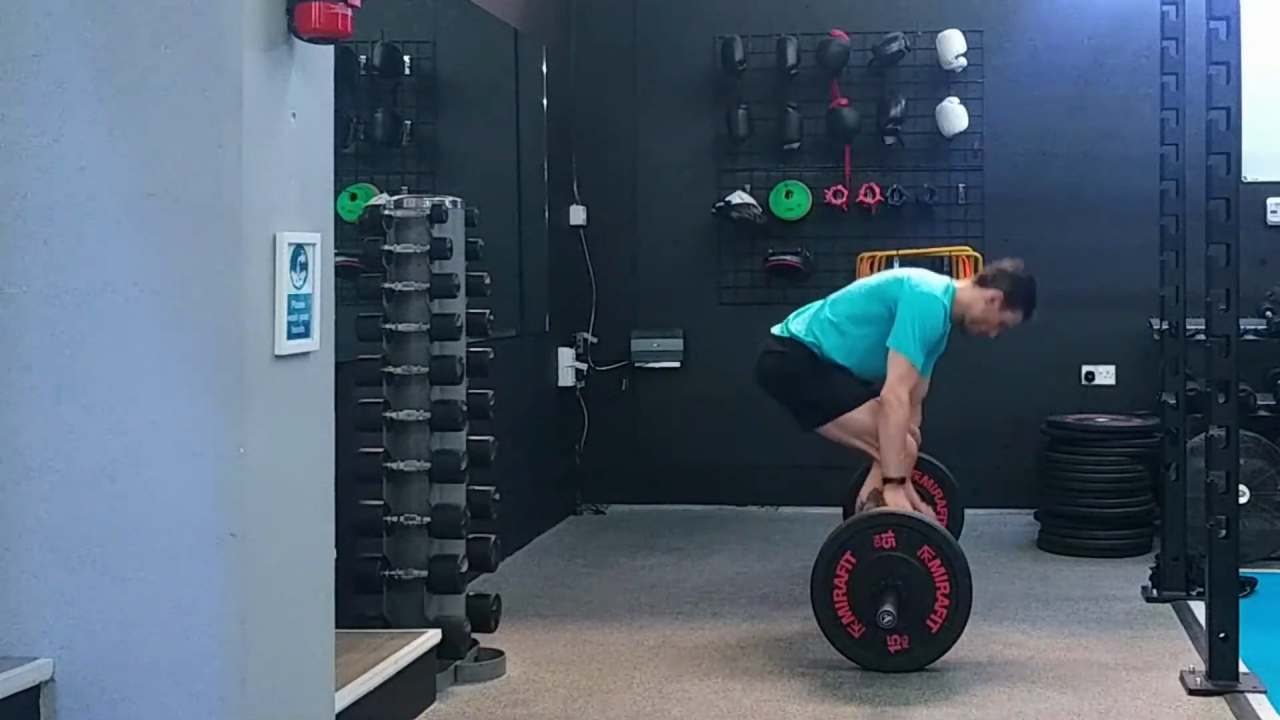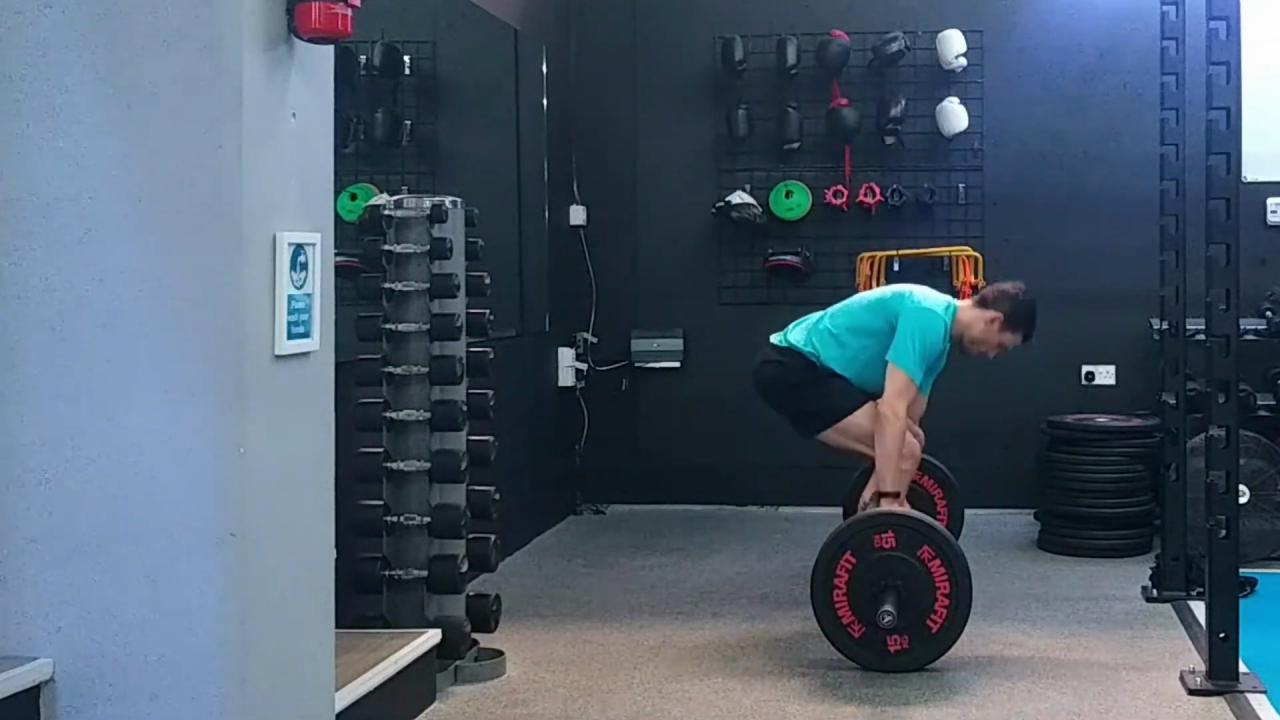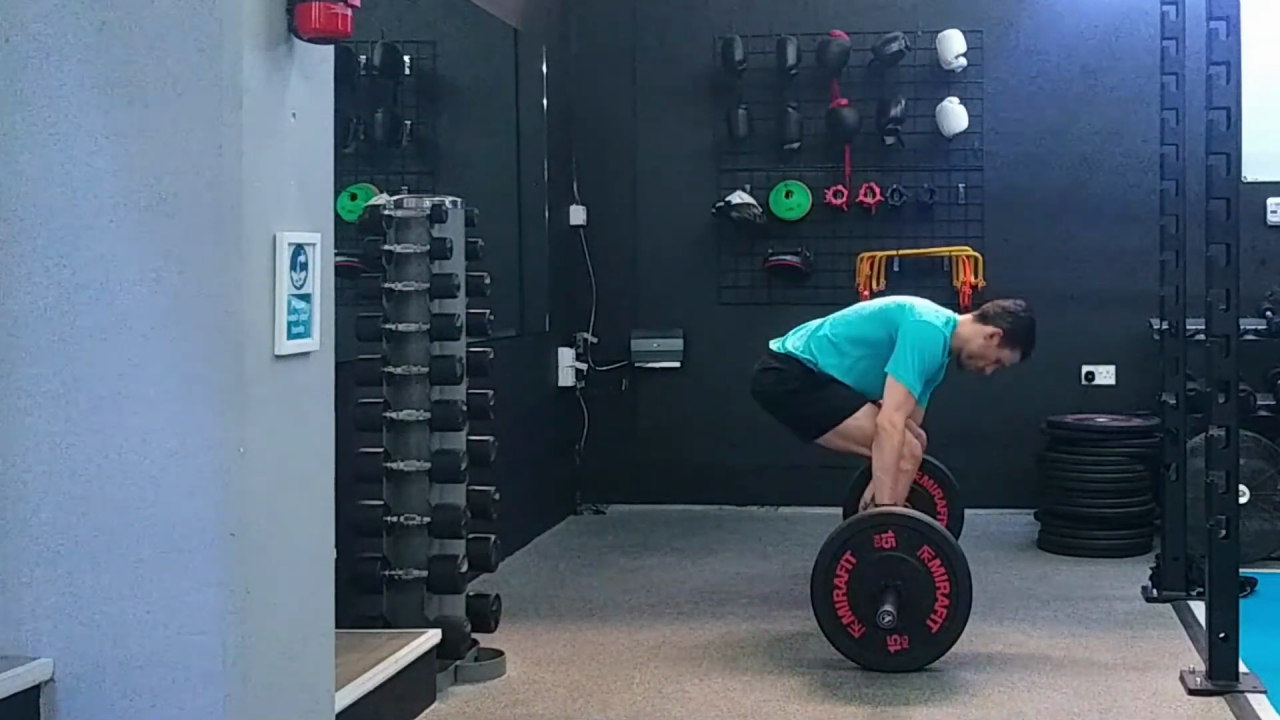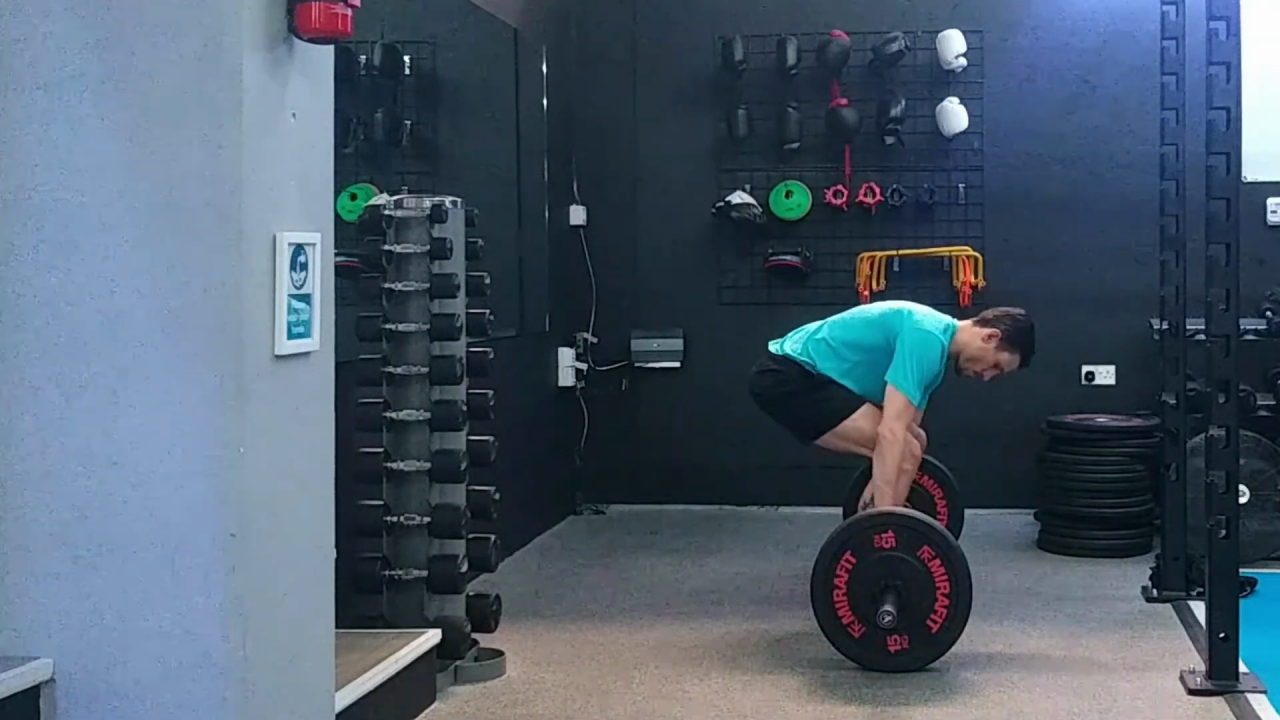
dt=0.1s
person 1, frame 1
left shoulder: (938, 309)
right shoulder: (929, 303)
left elbow: (910, 401)
right elbow: (895, 396)
left wrist: (902, 485)
right wrist: (895, 484)
left hip: (809, 359)
right hip: (793, 359)
left knee: (901, 446)
right knee: (898, 449)
person 1, frame 2
left shoulder: (936, 322)
right shoulder: (929, 319)
left elbow: (907, 417)
right elbow: (891, 410)
left wrist: (897, 500)
right wrist: (890, 498)
left hip: (806, 367)
right hip: (791, 368)
left knee: (908, 444)
right knee: (900, 452)
person 1, frame 3
left shoulder: (936, 341)
right shoulder: (929, 333)
left elbow: (904, 425)
right elbow: (889, 424)
left wrist: (890, 507)
left hip: (804, 373)
right hip: (788, 374)
left knee: (913, 444)
right knee: (903, 453)
person 1, frame 4
left shoulder: (934, 342)
right shoulder: (927, 339)
left elbow: (901, 432)
right elbow: (889, 432)
left hip: (801, 375)
right hip: (786, 376)
left knee: (912, 444)
right knee: (902, 453)
